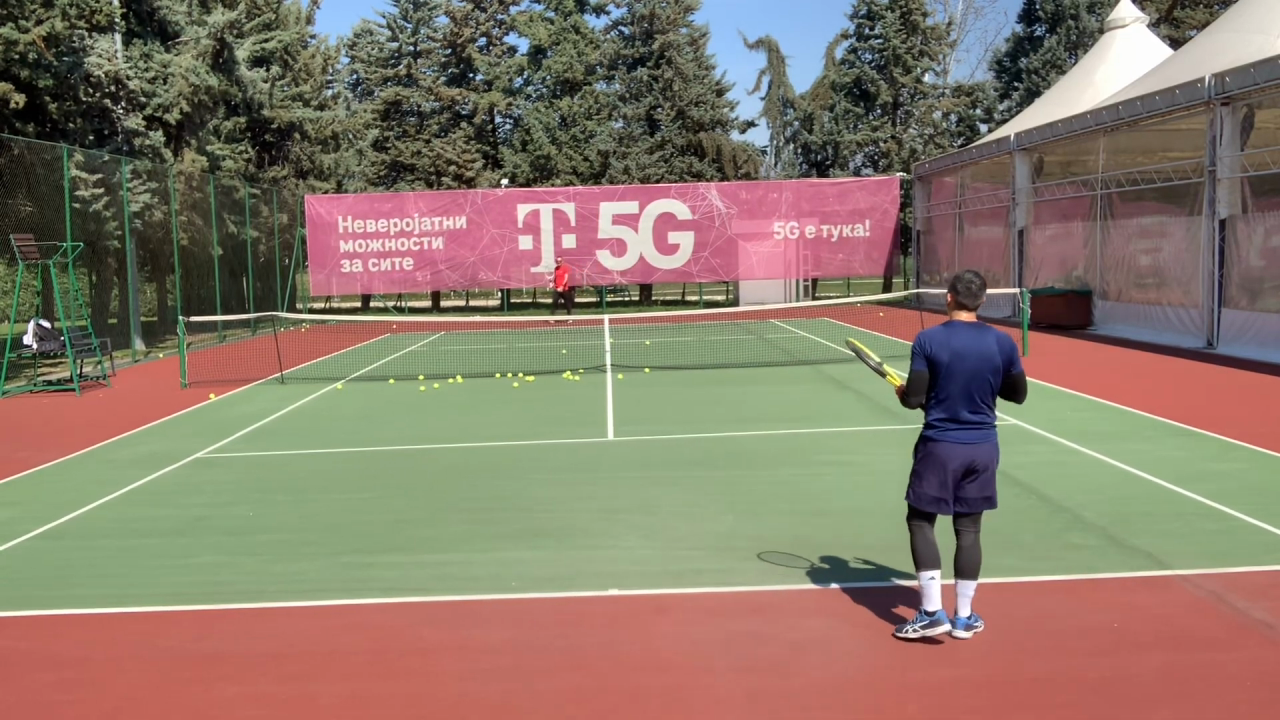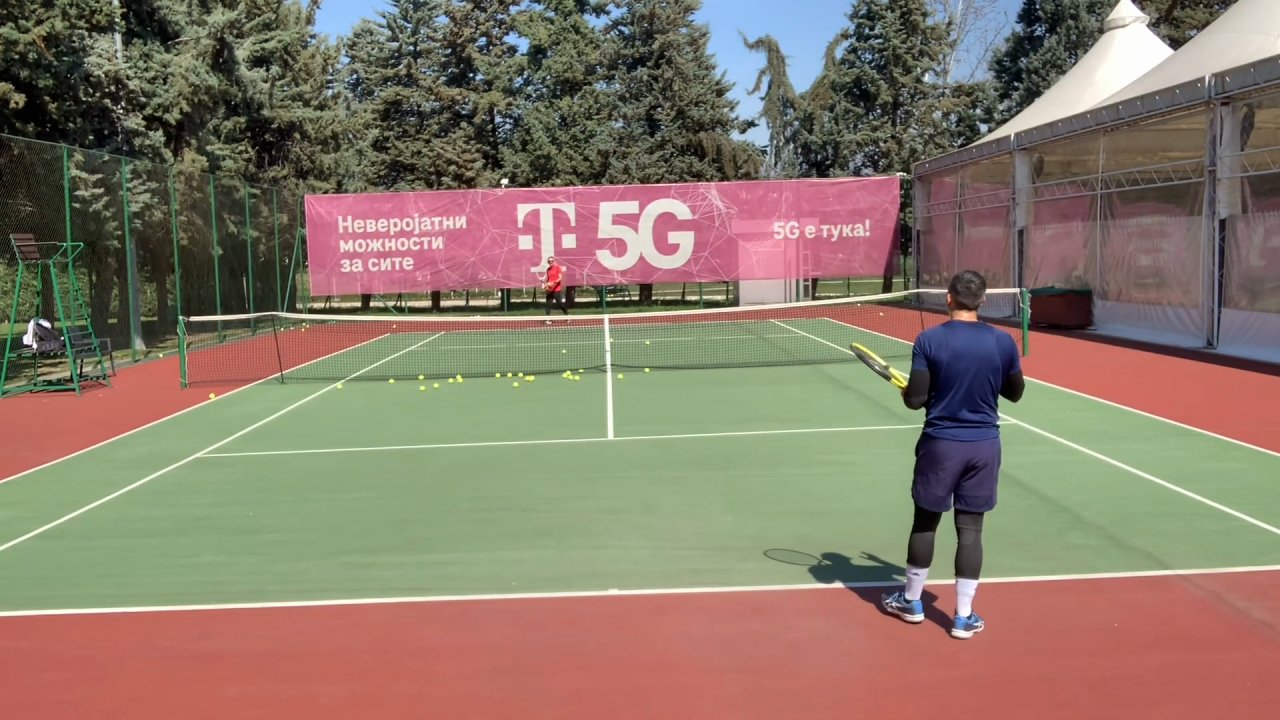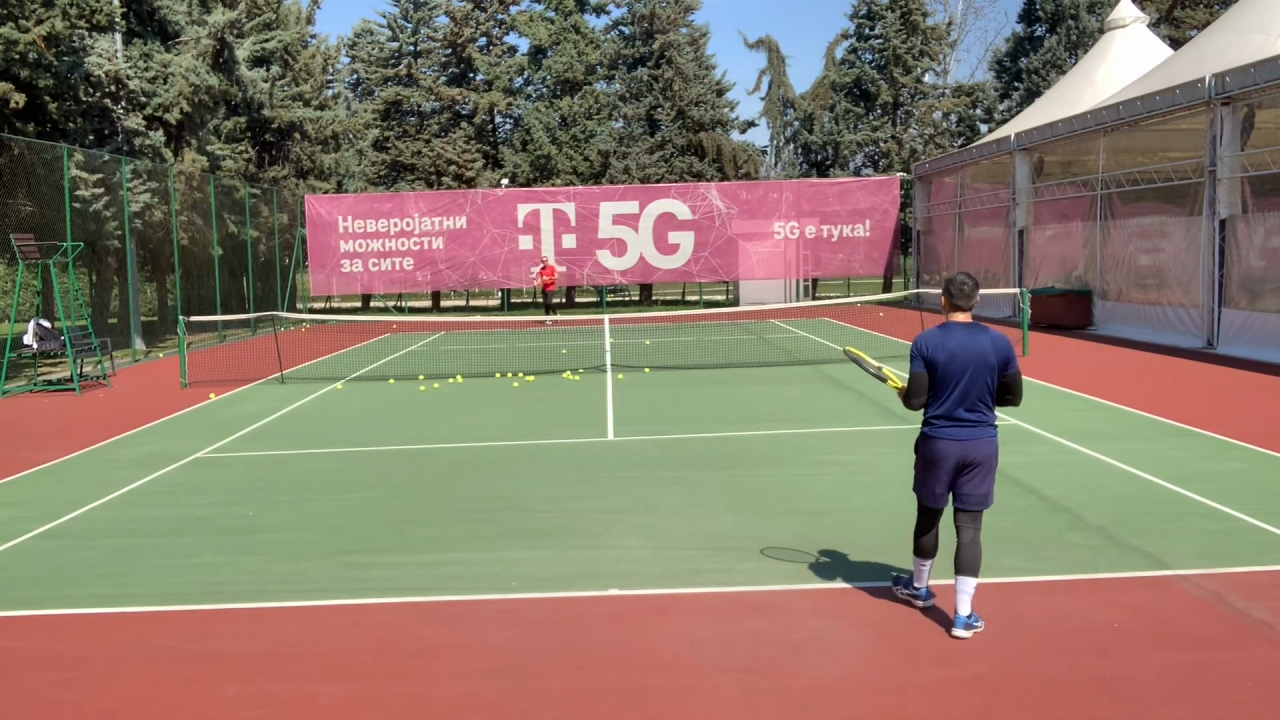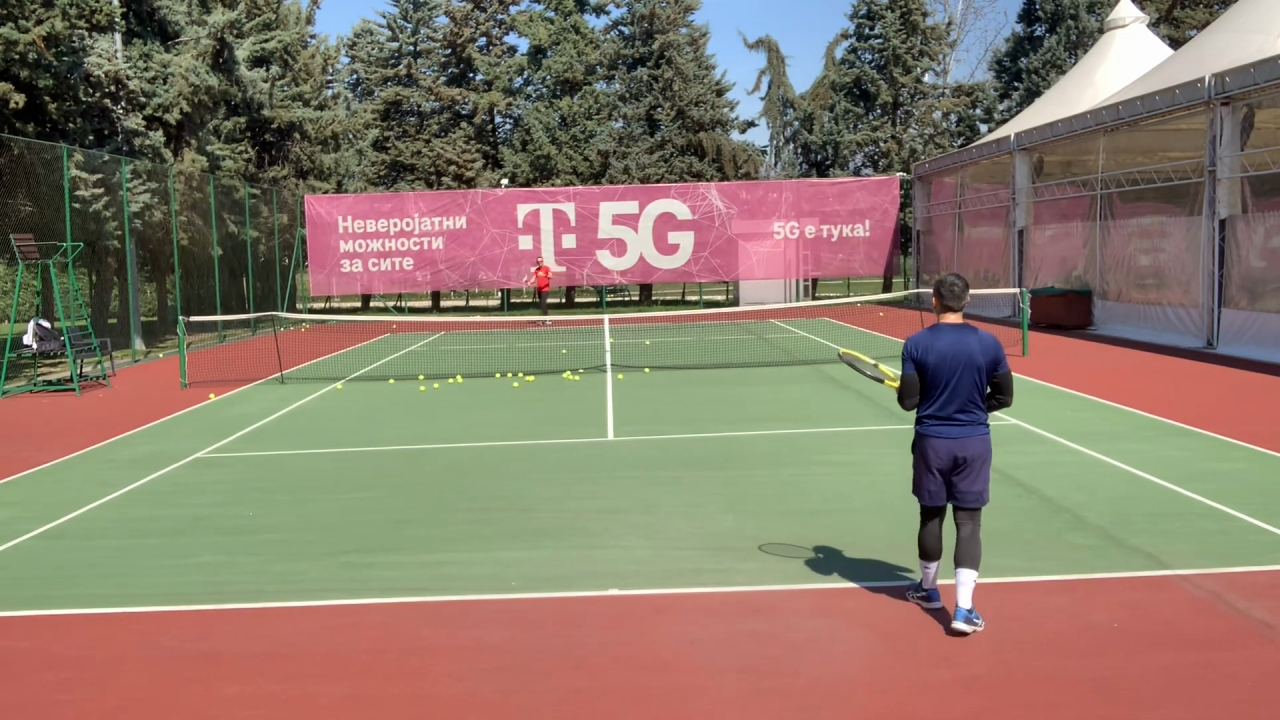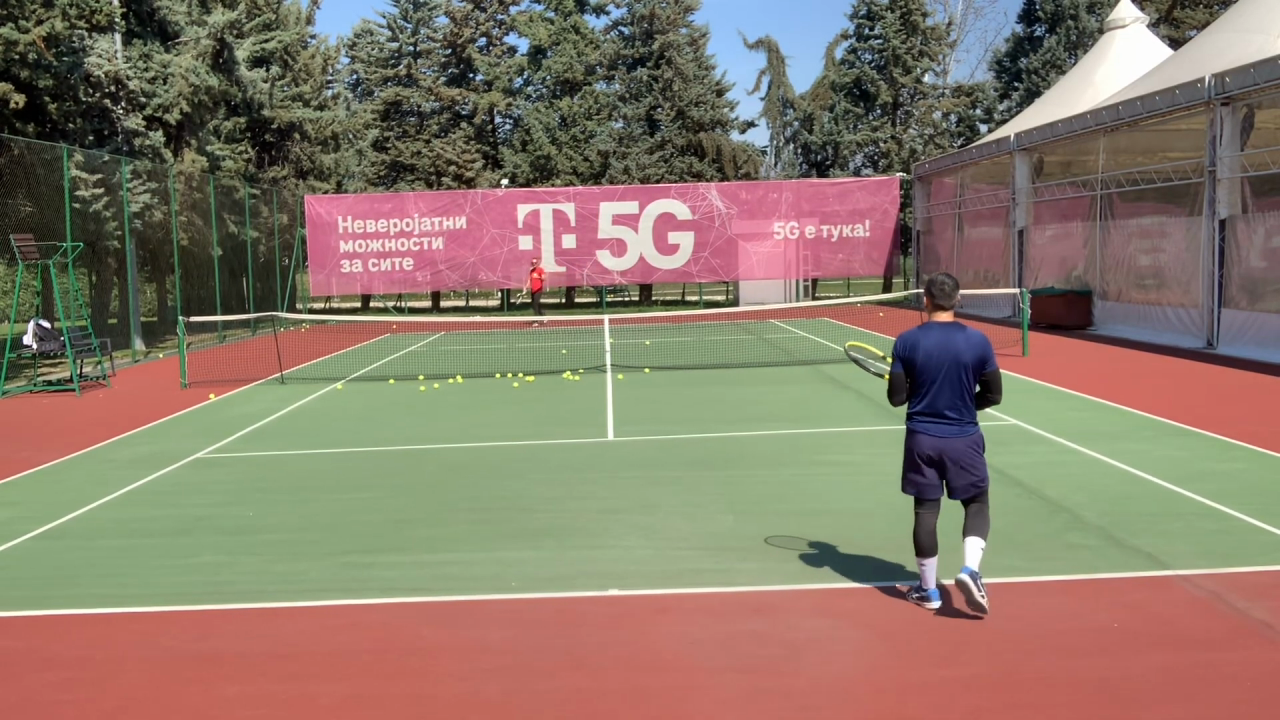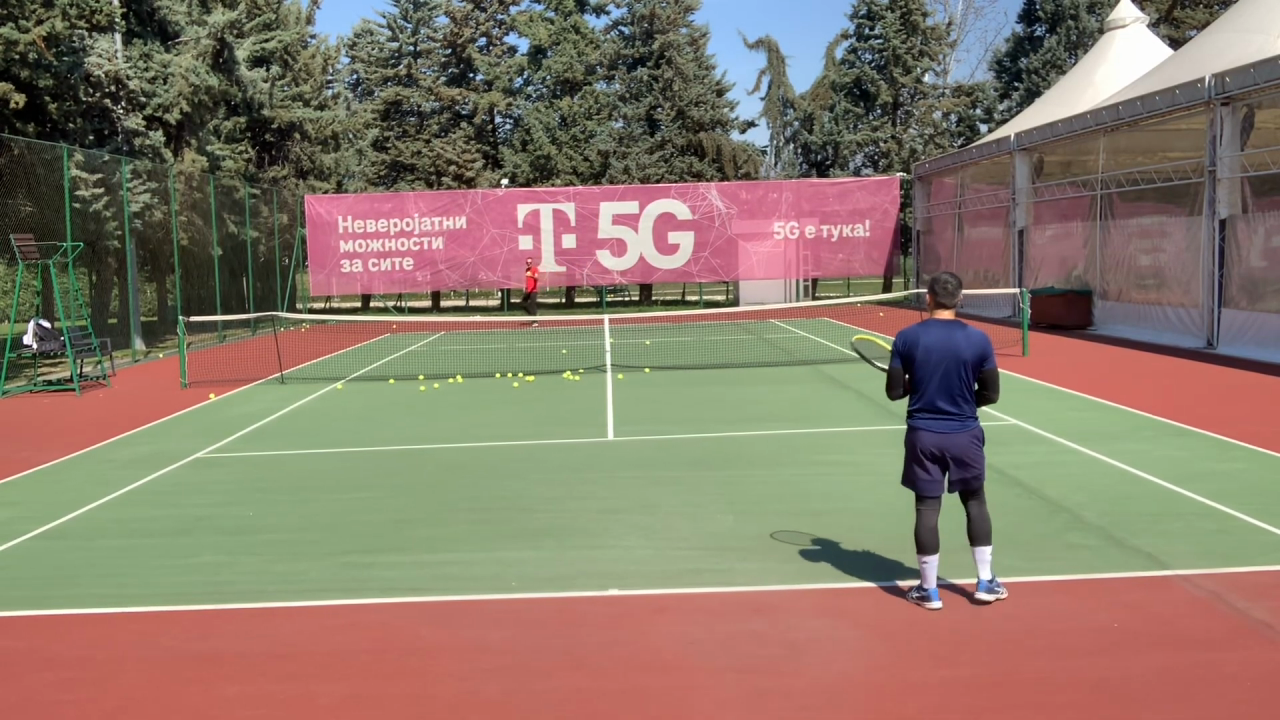
dt=0.2s
person 1, frame 1
left shoulder: (928, 340)
right shoulder: (1003, 343)
left elbow: (913, 399)
right elbow: (1018, 394)
left wrist: (902, 392)
left hip: (939, 446)
right hip: (983, 447)
left knee: (920, 522)
right knee: (969, 530)
left ankle: (932, 612)
right ankle: (964, 616)
person 1, frame 2
left shoulder: (928, 340)
right shoulder: (1003, 342)
left elbow: (915, 399)
right elbow: (1014, 393)
left wrist: (905, 391)
left hip: (940, 444)
right hip: (984, 446)
left knee: (925, 522)
right knee: (970, 529)
left ankle: (912, 601)
right ankle: (964, 616)
person 1, frame 3
left shoulder: (925, 342)
right shoulder: (999, 343)
left elbow: (914, 400)
right elbow: (1013, 397)
left wrist: (903, 394)
left hip: (937, 443)
right hip: (981, 444)
left knee: (928, 516)
right knee: (969, 528)
left ankle: (918, 587)
right ankle: (964, 615)
person 1, frame 4
left shoulder: (916, 344)
right shoulder: (989, 343)
left elbow: (908, 401)
right elbow: (1004, 397)
left wrist: (900, 392)
left hip: (931, 442)
right hip: (974, 443)
left knee: (930, 516)
right knee: (968, 525)
left ankle: (928, 590)
right ankle: (964, 609)
person 1, frame 5
left shoulder: (906, 342)
right shoulder: (978, 341)
left elbow: (896, 398)
right elbow: (993, 396)
left hip: (922, 439)
right hip: (964, 438)
left knee: (925, 512)
right knee: (977, 503)
left ankle: (928, 590)
right ankle: (970, 570)
person 1, frame 6
left shoulder: (906, 338)
right shoulder: (978, 339)
left elbow: (894, 391)
right elbow: (991, 394)
left hip: (922, 435)
right hip: (964, 435)
left knee: (927, 510)
right knee: (975, 503)
left ankle: (929, 590)
right ankle: (985, 582)
